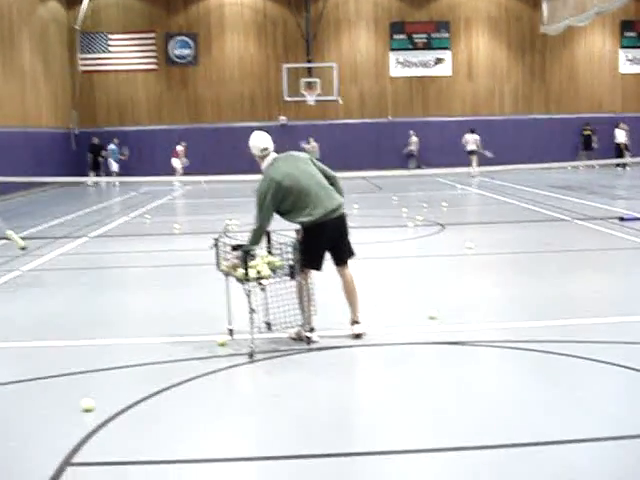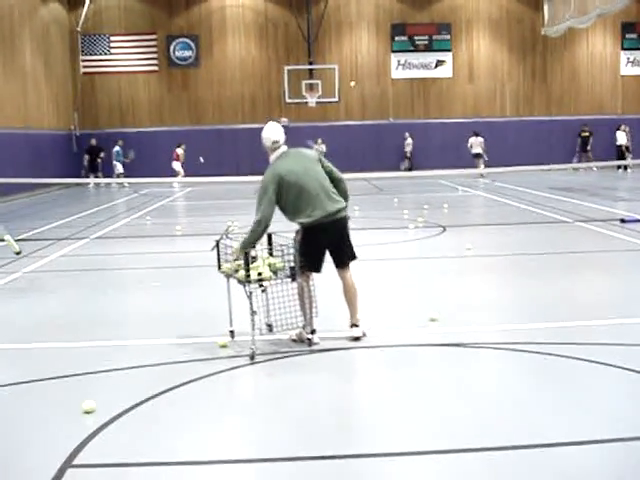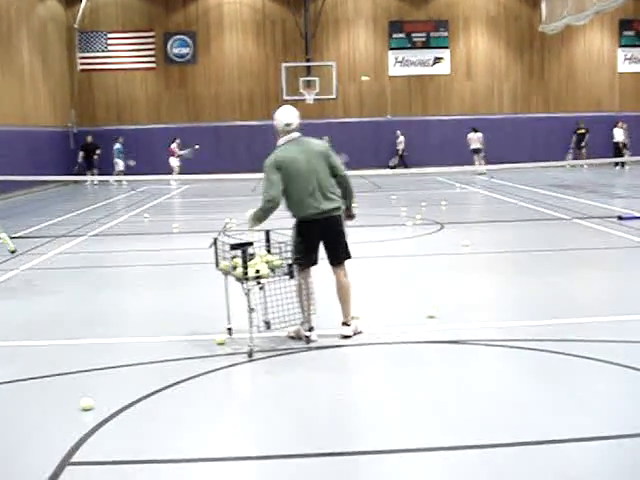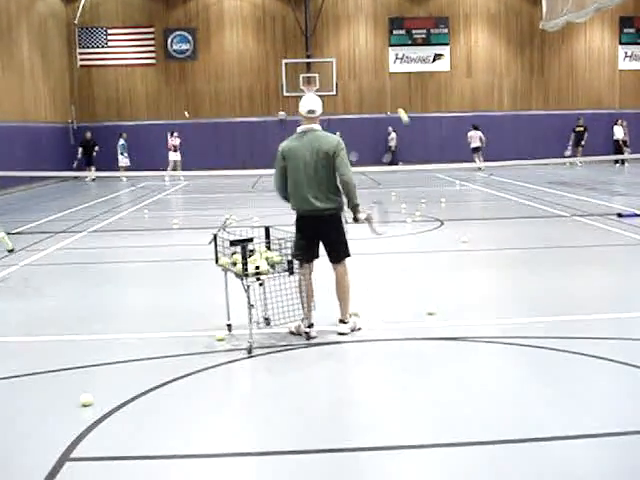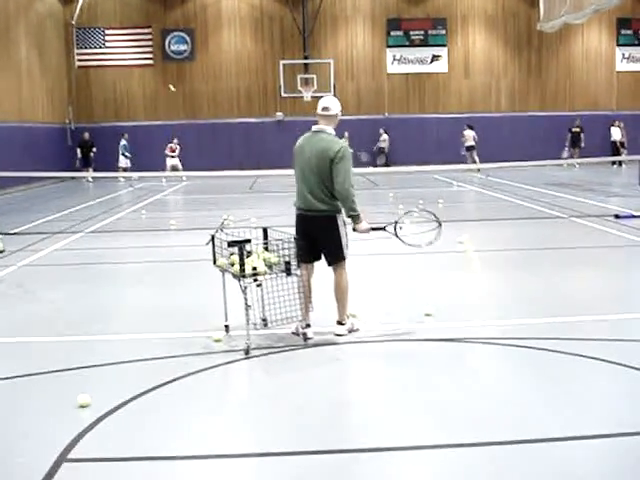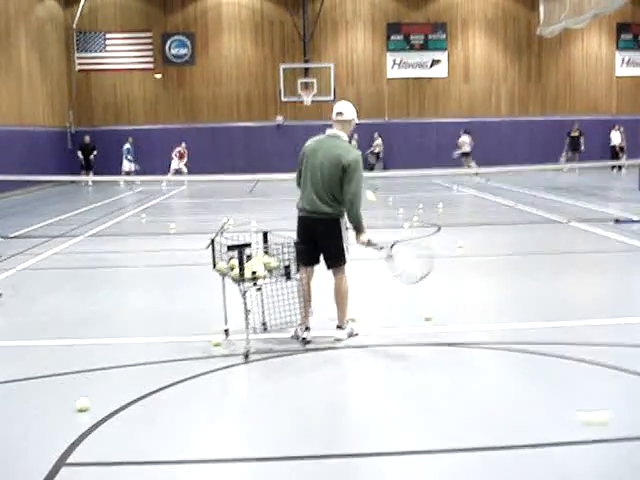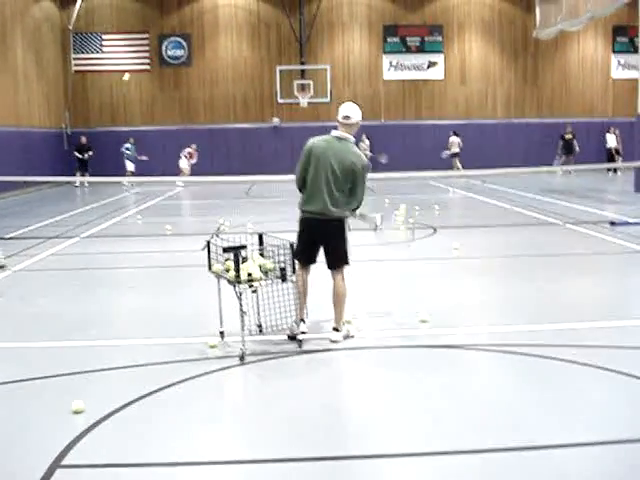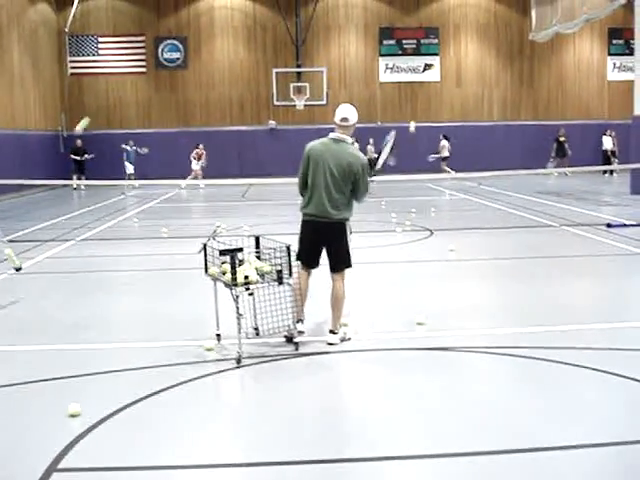
dt=0.2s
person 1, frame 1
left shoulder: (268, 183)
right shoulder: (298, 156)
left elbow: (262, 224)
right elbow: (331, 177)
right wrist: (339, 203)
left hip: (315, 225)
right hip: (337, 215)
left knee: (303, 274)
right knee: (344, 269)
left ankle: (307, 328)
right ankle: (356, 322)
person 1, frame 2
left shoulder: (272, 175)
right shoulder: (309, 154)
left elbow: (263, 218)
right elbow: (339, 179)
left wrist: (245, 246)
right wrist: (342, 207)
left hip: (314, 227)
right hip: (338, 218)
left knee: (304, 276)
right knee: (344, 271)
left ankle: (308, 331)
right ankle: (355, 325)
person 1, frame 3
left shoulder: (275, 159)
right shoulder: (319, 145)
left elbow: (272, 200)
right elbow: (343, 177)
left wrist: (256, 217)
right wrist: (349, 207)
left hip: (306, 221)
right hip: (333, 215)
left knee: (303, 272)
right knee: (340, 269)
left ankle: (306, 327)
right ankle: (348, 323)
person 1, frame 4
left shoulder: (285, 147)
right shoulder: (334, 142)
left elbow: (282, 188)
right elbow: (346, 180)
right wrist: (355, 207)
left hip: (304, 216)
right hip: (331, 213)
left knee: (305, 269)
right knee: (339, 266)
left ankle: (307, 323)
right ankle: (345, 320)
person 1, frame 5
left shoulder: (300, 143)
right shoulder: (339, 147)
right elbow: (343, 189)
right wrist: (356, 218)
left hip: (303, 215)
right hip: (328, 216)
left knee: (305, 269)
right knee: (339, 268)
left ankle: (305, 323)
right ankle: (343, 321)
person 1, frame 6
left shoulder: (310, 145)
right shoulder: (351, 155)
left elbow: (299, 181)
right elbow: (351, 198)
right wrist: (359, 229)
left hip: (306, 217)
right hip: (331, 219)
left knee: (305, 272)
right knee: (339, 272)
left ankle: (304, 327)
right ankle: (342, 326)
person 1, frame 7
left shoulder: (313, 144)
right shoulder: (359, 159)
left elbow: (299, 180)
right elbow: (355, 197)
right wrist: (350, 208)
left hip: (309, 217)
right hip: (335, 221)
left knee: (303, 269)
right knee: (338, 274)
left ankle: (300, 321)
right ankle: (338, 328)
person 1, frame 8
left shoulder: (312, 148)
right shoulder: (358, 159)
left elbow: (302, 185)
right elbow: (359, 196)
left hip: (310, 219)
right hip: (337, 222)
left knee: (304, 270)
right knee: (338, 276)
left ankle: (299, 320)
right ankle: (335, 330)
